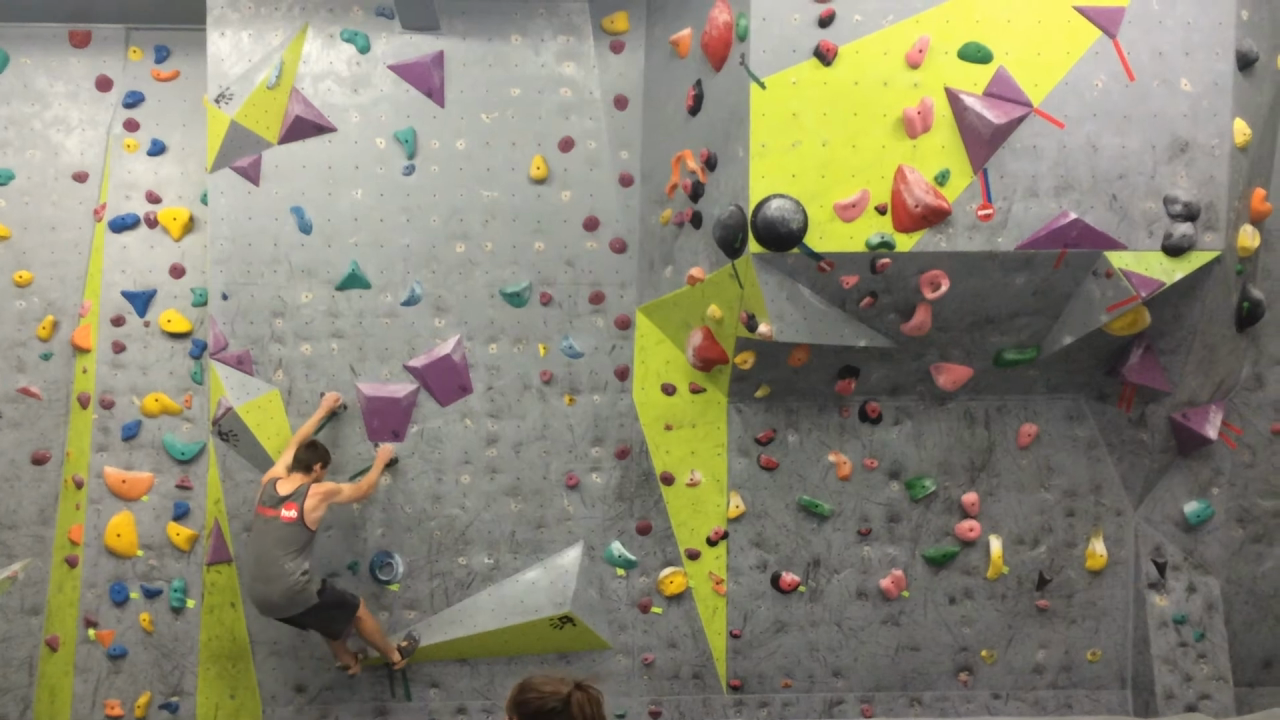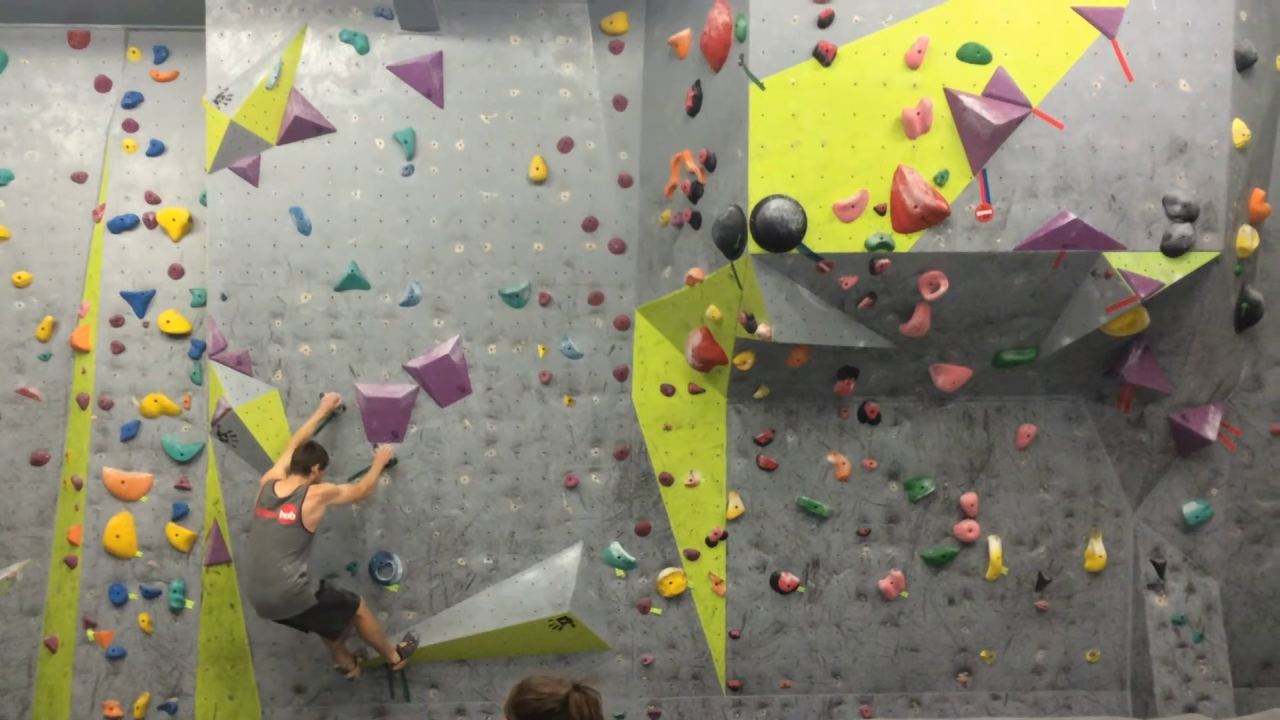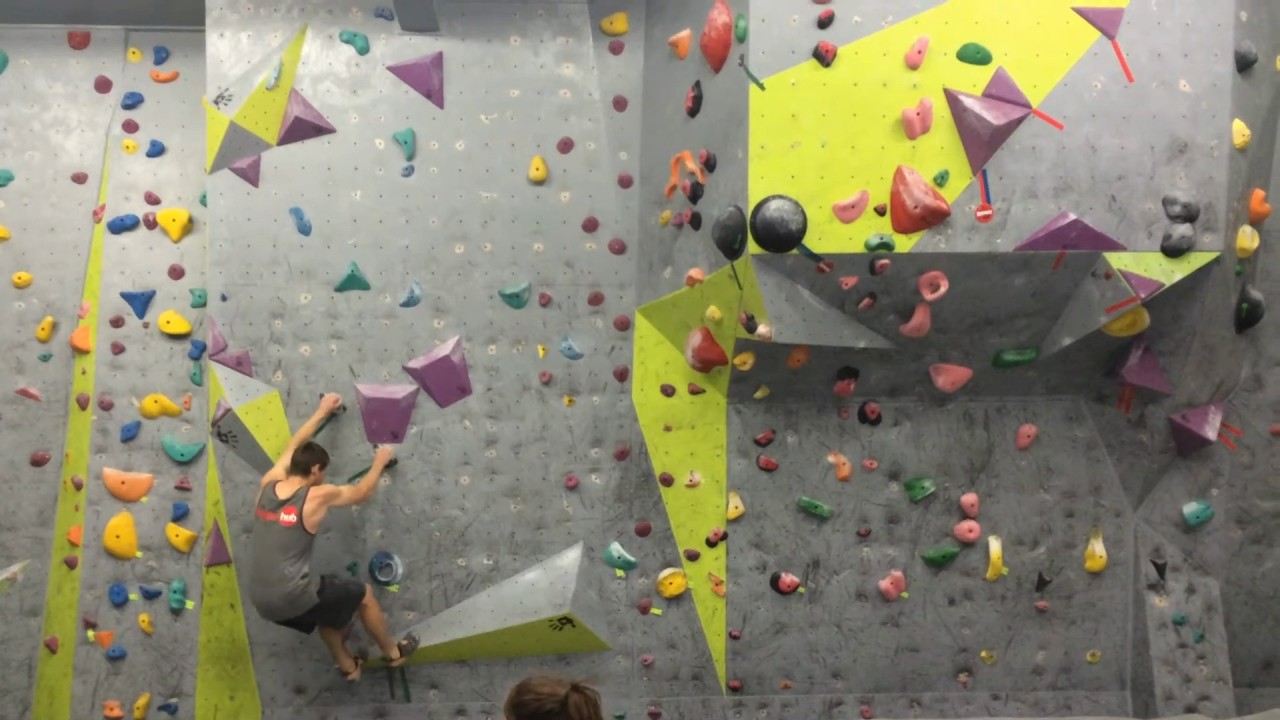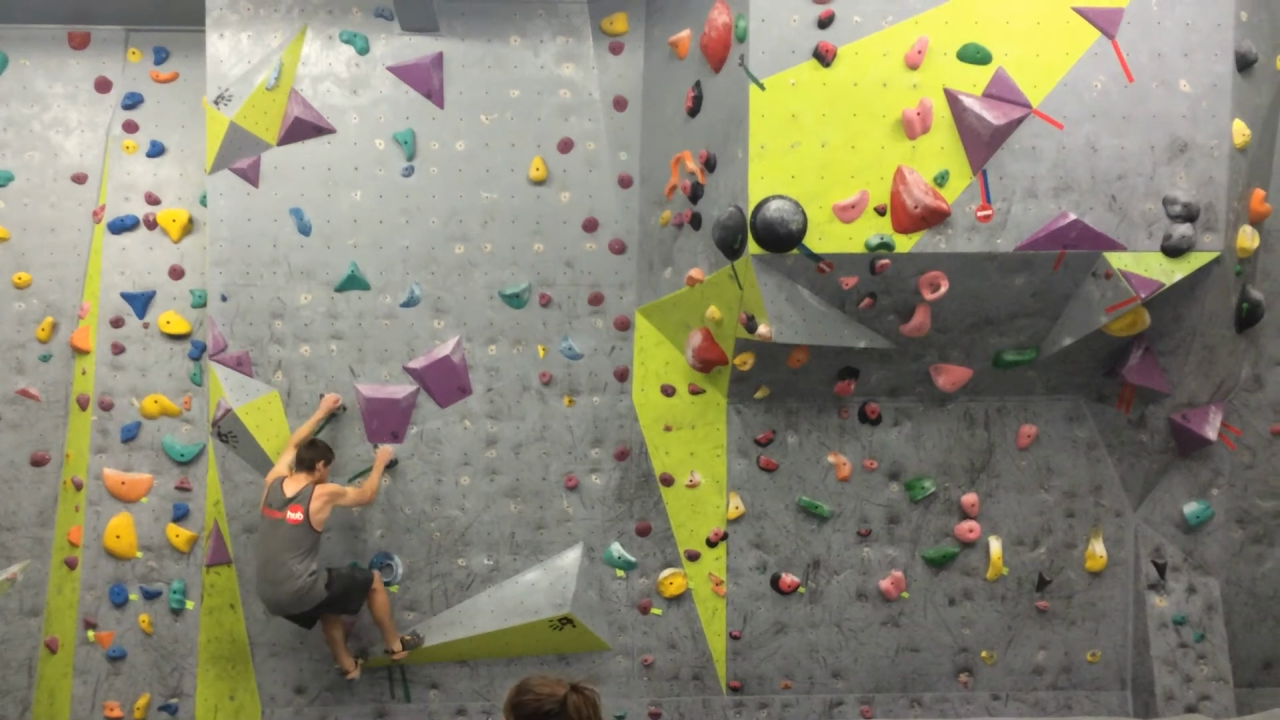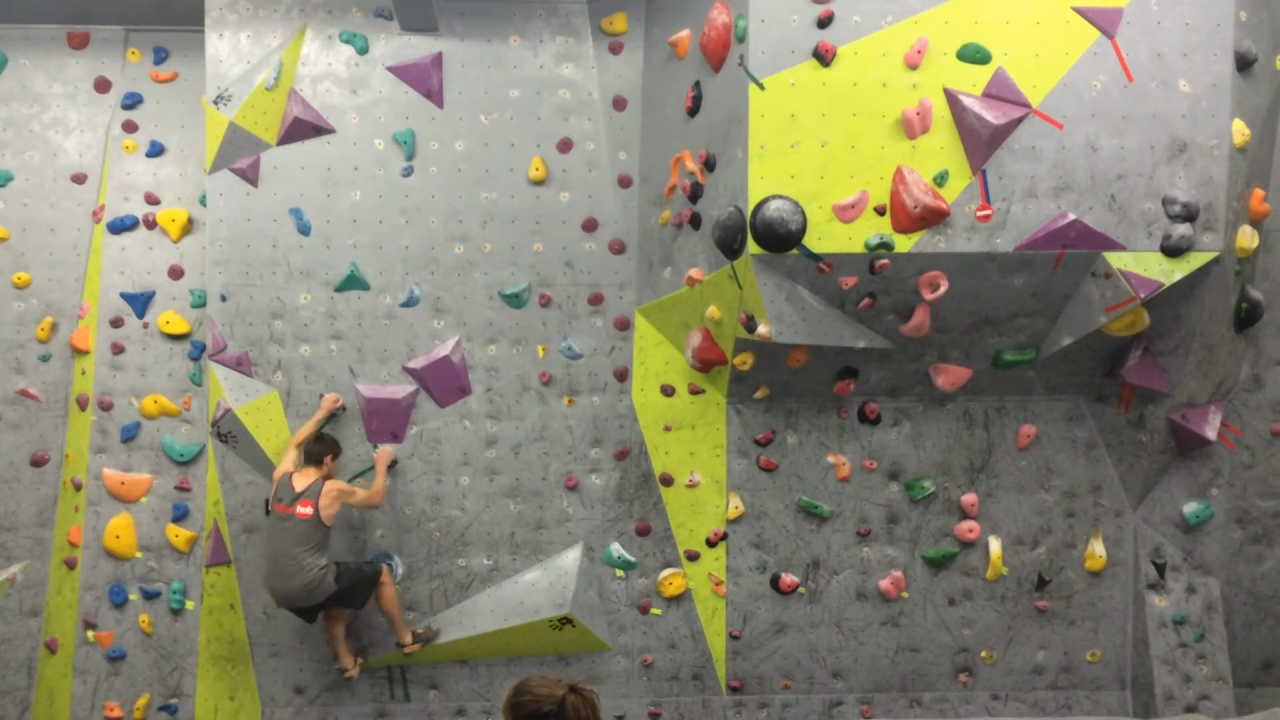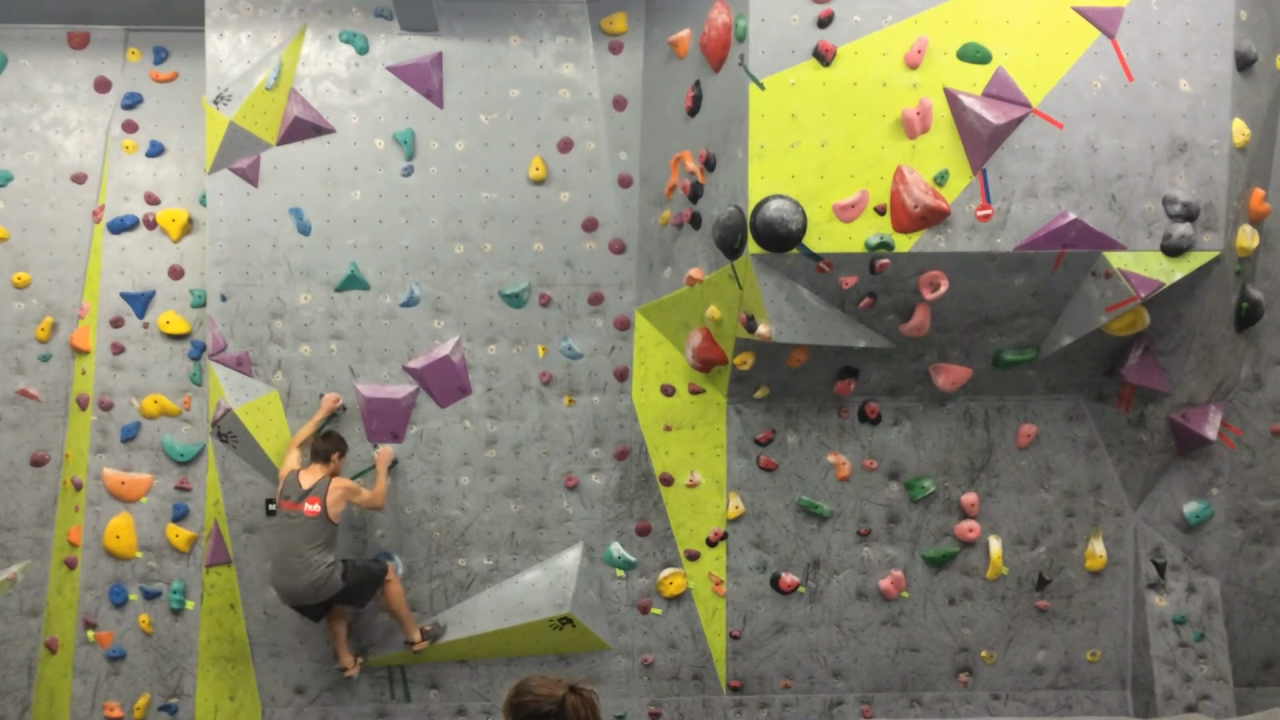
dt=0.1s
person 1, frame 1
left shoulder: (269, 482)
right shoulder: (318, 493)
left elbow: (296, 445)
right elbow: (363, 490)
left wrist: (323, 410)
right wrist: (381, 461)
left hip: (259, 596)
right hip: (291, 593)
left knee: (327, 608)
right knee: (357, 609)
left ankle: (347, 659)
right ankle: (394, 655)
person 1, frame 2
left shoulder: (267, 484)
right shoulder: (316, 495)
left elbow: (294, 447)
right elbow: (362, 491)
left wrist: (322, 412)
right wrist: (380, 462)
left hip: (259, 598)
right hip: (290, 595)
left knee: (325, 606)
right knee: (358, 607)
left ankle: (346, 663)
right ankle: (393, 656)
person 1, frame 3
left shoulder: (268, 484)
right shoulder: (317, 496)
left elbow: (294, 448)
right elbow: (362, 492)
left wrist: (322, 412)
right wrist: (379, 462)
left hip: (261, 599)
right hip: (292, 596)
left knee: (327, 607)
right knee: (364, 595)
left ankle: (347, 665)
right ankle: (393, 652)
person 1, frame 4
left shoulder: (273, 482)
right shoulder: (324, 494)
left elbow: (292, 448)
right elbow: (367, 495)
left wrist: (322, 413)
right wrist: (380, 464)
left hip: (270, 596)
right hip: (301, 592)
left knee: (329, 604)
right knee: (373, 581)
left ankle: (347, 664)
right ankle: (396, 644)
person 1, frame 5
left shoulder: (281, 477)
right shoulder: (332, 490)
left elbow: (294, 444)
right elbow: (375, 498)
left wrist: (322, 413)
right wrist: (381, 465)
left hip: (277, 589)
right hip: (310, 586)
left knee: (335, 601)
right knee: (381, 575)
left ankle: (346, 662)
right ankle: (406, 638)
person 1, frame 6
left shoulder: (287, 475)
right shoulder: (339, 488)
left elbow: (295, 445)
right elbow: (378, 502)
left wrist: (323, 413)
right wrist: (382, 466)
left hip: (284, 587)
right hip: (316, 583)
left knee: (336, 601)
right knee: (388, 573)
left ankle: (347, 661)
right ankle: (415, 635)
